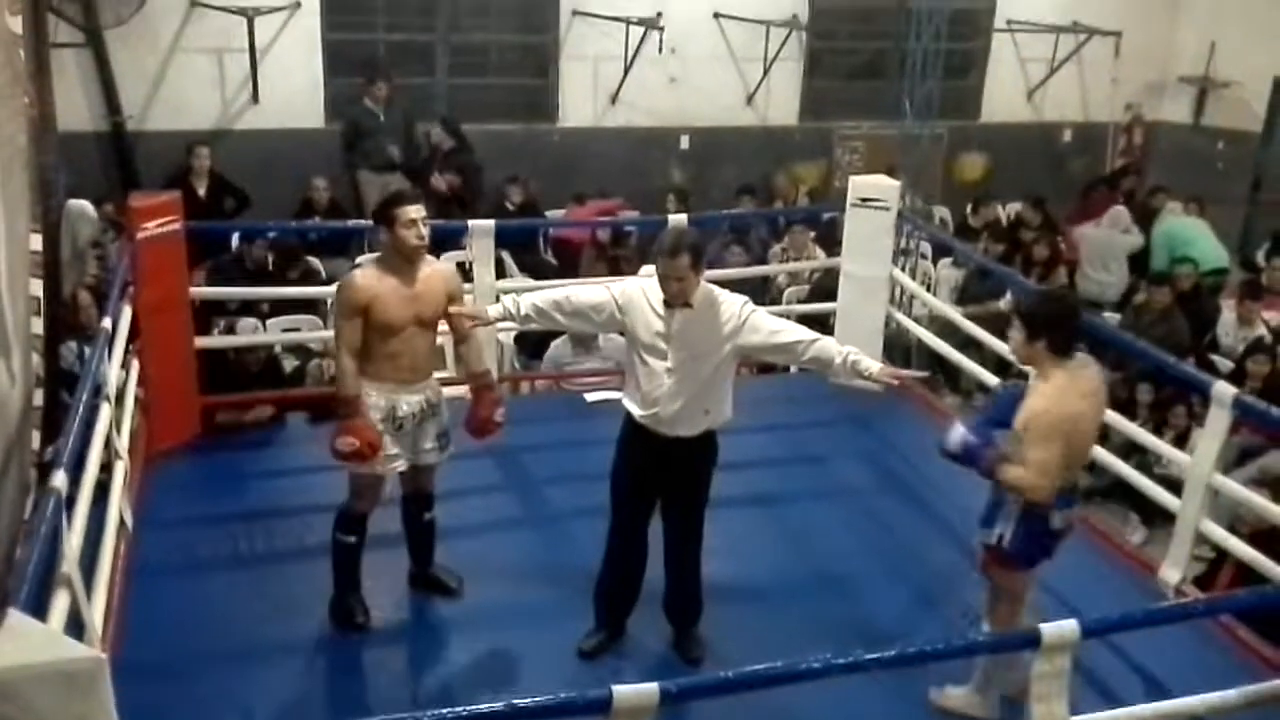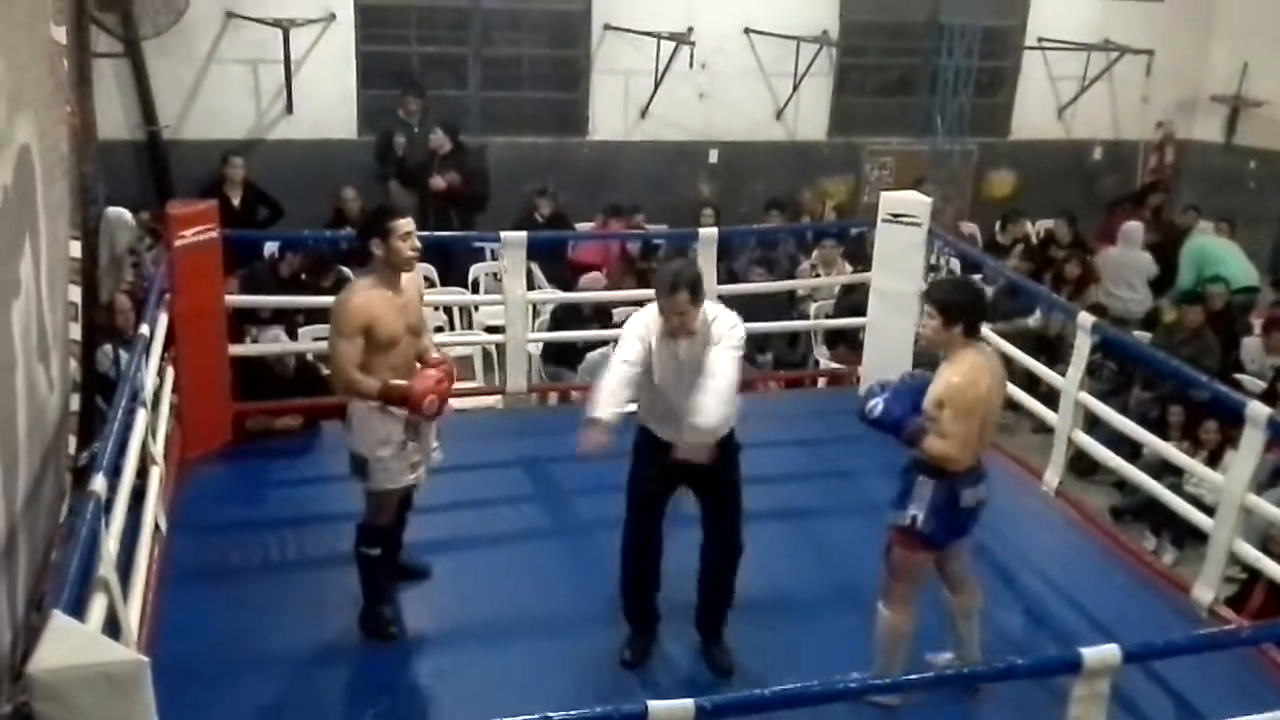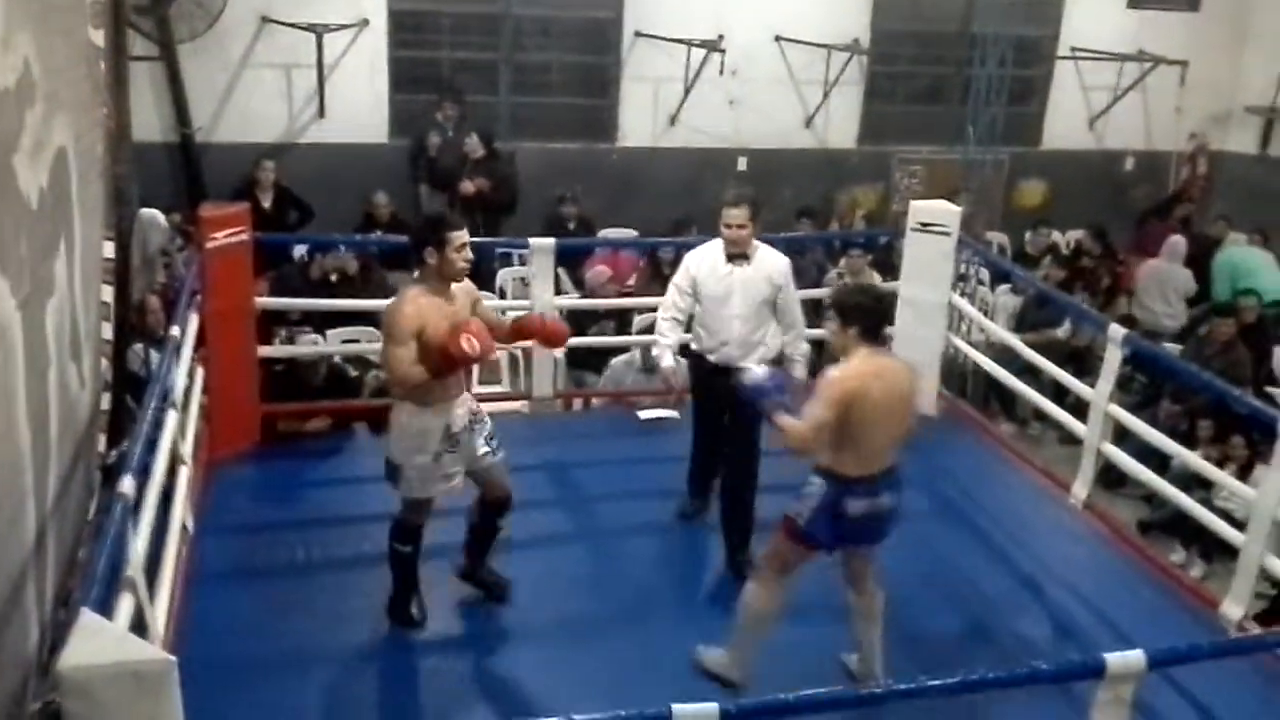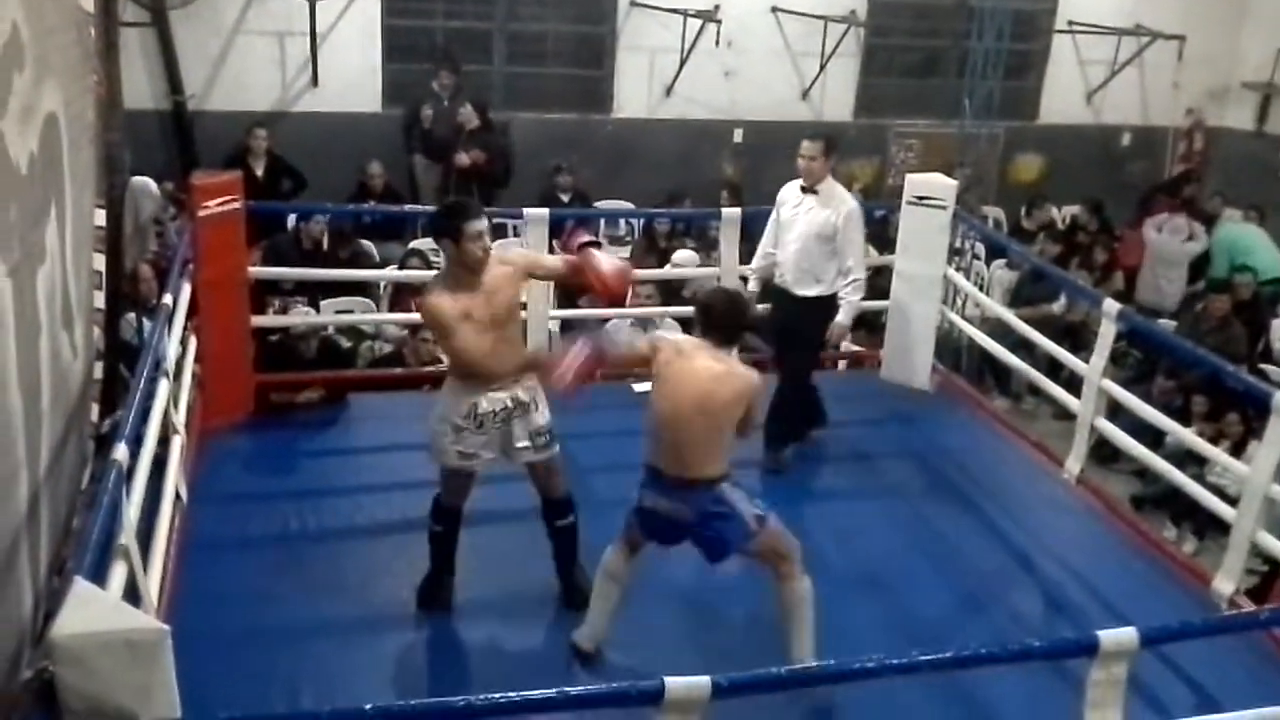
dt=1s
person 1, frame 1
left shoulder: (445, 277)
right shoulder: (359, 285)
left elbow: (464, 338)
right elbow: (345, 354)
left wrist: (483, 388)
right wrist: (350, 412)
left hip: (425, 396)
right hip: (377, 400)
left knee: (421, 490)
right knee: (362, 501)
left ankle: (422, 568)
right ankle: (345, 591)
person 1, frame 2
left shoulder: (414, 282)
right shoulder: (355, 304)
right elbow: (343, 377)
left wrist: (431, 359)
right wrist: (399, 393)
left hip: (412, 408)
right hip: (378, 416)
left knee: (404, 495)
right knee: (380, 511)
left ankle: (390, 561)
right ankle: (375, 603)
person 1, frame 3
left shoulder: (464, 290)
right shoulder: (404, 310)
left elbow: (495, 327)
right elbow: (400, 383)
left wrist: (527, 327)
right wrist: (445, 362)
left hip: (463, 408)
right hip: (421, 420)
left knee: (499, 493)
right knee: (414, 515)
left ankle: (475, 563)
right ankle: (405, 593)
person 1, frame 4
left shoulder: (511, 264)
right shoulder: (437, 300)
left elbow: (567, 268)
right elbow: (483, 364)
left wrist: (590, 263)
right wrist: (546, 362)
left hip: (519, 394)
right hip: (467, 399)
left knee: (555, 489)
right knee: (452, 497)
left ankle: (570, 568)
right ankle: (440, 574)
person 2, frame 1
left shoulder: (1050, 404)
right shoulder: (1087, 369)
left elbow: (1036, 486)
left wrist: (981, 456)
right wrist: (1018, 409)
left hip: (1028, 513)
right hip: (1061, 498)
left knee: (1004, 607)
right knee: (998, 584)
right ankle: (1013, 670)
person 2, frame 2
left shoulder: (962, 379)
right shoulder: (986, 357)
left elbow: (954, 455)
left wrist: (903, 424)
right wrist: (926, 396)
left hip: (937, 490)
right hip: (967, 485)
left knee: (897, 592)
right knee: (955, 572)
left ankle: (884, 683)
right ankle: (968, 659)
person 2, frame 3
left shoulder: (842, 378)
right shoulder: (905, 372)
left elbow: (802, 440)
left wrist: (770, 398)
left hip: (836, 493)
right hip: (883, 491)
left knee: (770, 574)
right knee: (862, 578)
left ankle: (735, 662)
right ankle: (870, 667)
person 2, frame 4
left shoulder: (666, 346)
right shoulder: (749, 382)
left elbow: (612, 354)
left wrist: (591, 348)
left hip: (656, 489)
right hip: (712, 501)
left knee: (625, 548)
right knee: (790, 563)
left ankle: (588, 638)
right ankle: (803, 667)
person 3, frame 1
left shoulder: (733, 313)
right shoulder: (631, 296)
left elbow: (797, 340)
right elbow: (567, 302)
left wrist: (867, 366)
right wrist: (498, 310)
left hip: (694, 445)
right hip: (639, 437)
left knee: (685, 540)
right knee: (625, 534)
left ankle: (685, 626)
right ankle: (609, 621)
person 3, frame 2
left shoulder: (725, 328)
right shoulder: (641, 324)
left elbow: (722, 380)
right elbow: (622, 368)
left wrist: (703, 429)
right wrist: (599, 419)
left hip: (712, 445)
right hip: (657, 442)
left knee: (725, 541)
right knee: (639, 537)
left ankle: (712, 631)
right ankle: (641, 628)
person 3, frame 3
left shoulder: (777, 265)
right shoulder: (697, 260)
left elbow: (792, 322)
right elbow: (671, 312)
left wrist: (798, 369)
right wrist: (666, 358)
right hip: (708, 366)
left knee: (742, 461)
right knee: (707, 439)
left ankle: (738, 546)
right ankle: (698, 492)
person 3, frame 4
left shoulder: (845, 207)
right shoulder: (787, 193)
left elbow: (854, 268)
right elbow: (770, 242)
left wrist: (844, 316)
right wrist: (754, 280)
left hip: (816, 303)
right hip: (783, 294)
left knee: (793, 372)
right knee: (789, 366)
left ankle: (776, 442)
right ankle: (809, 419)
